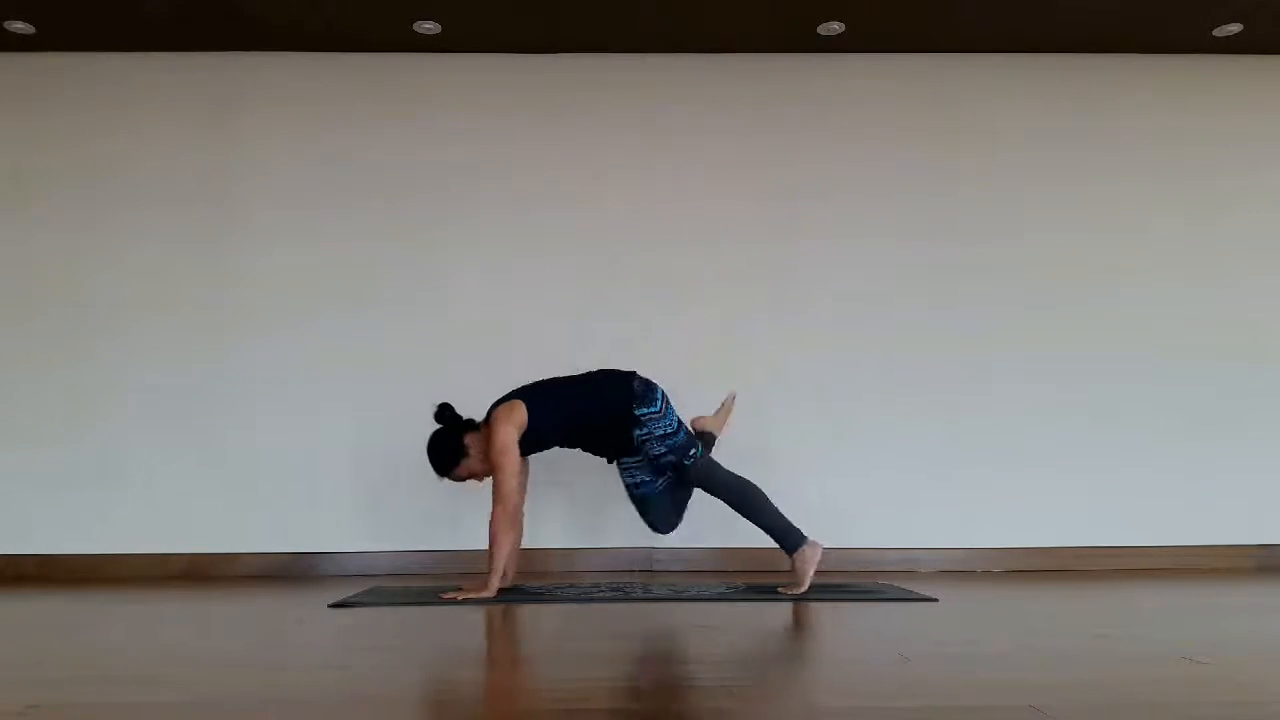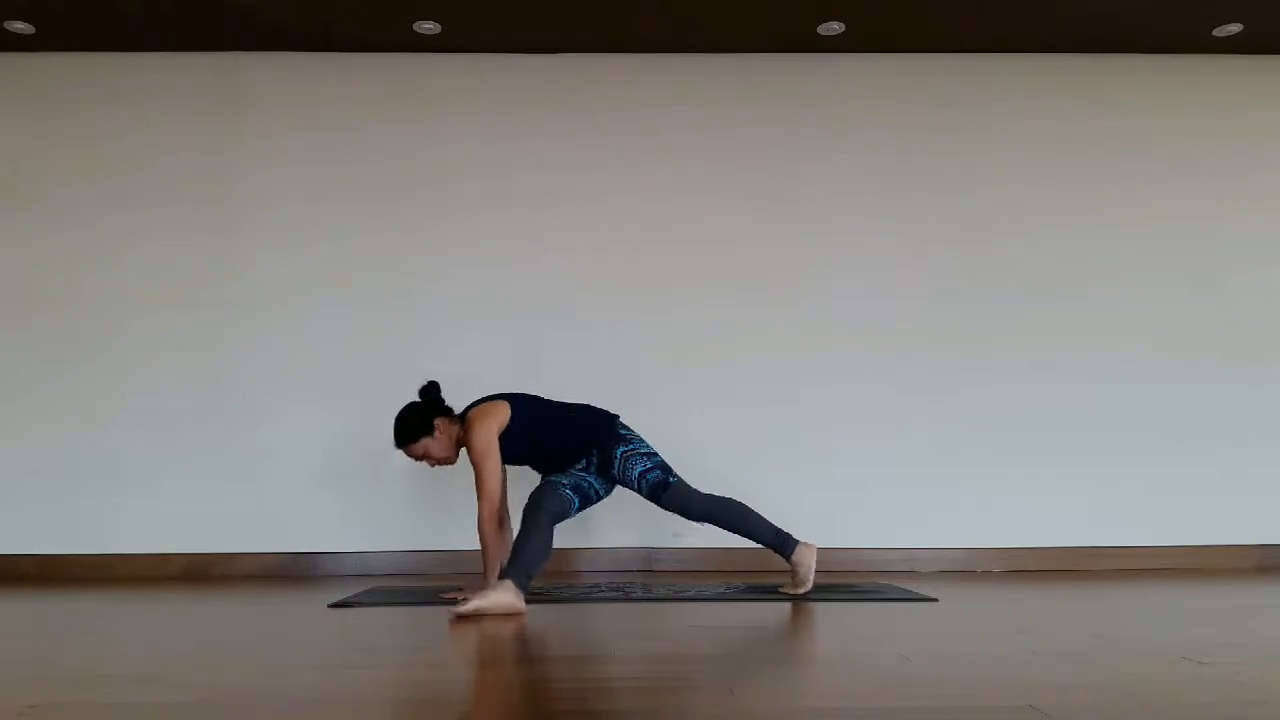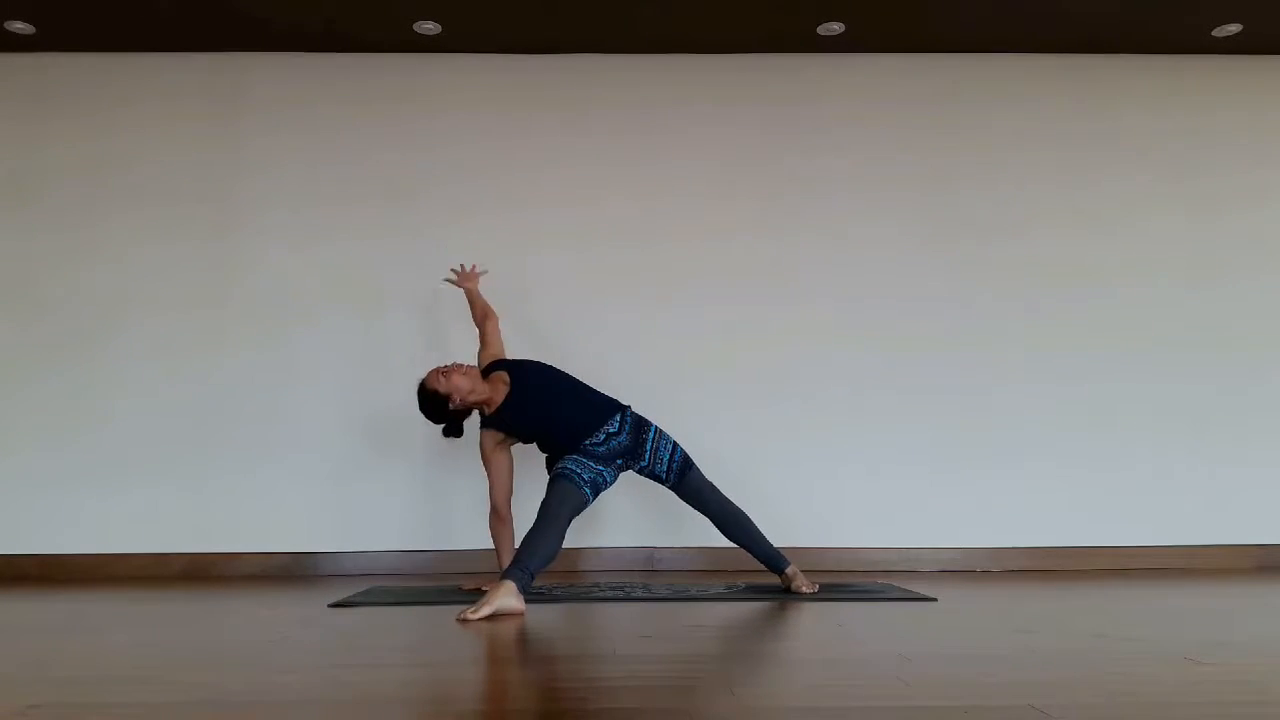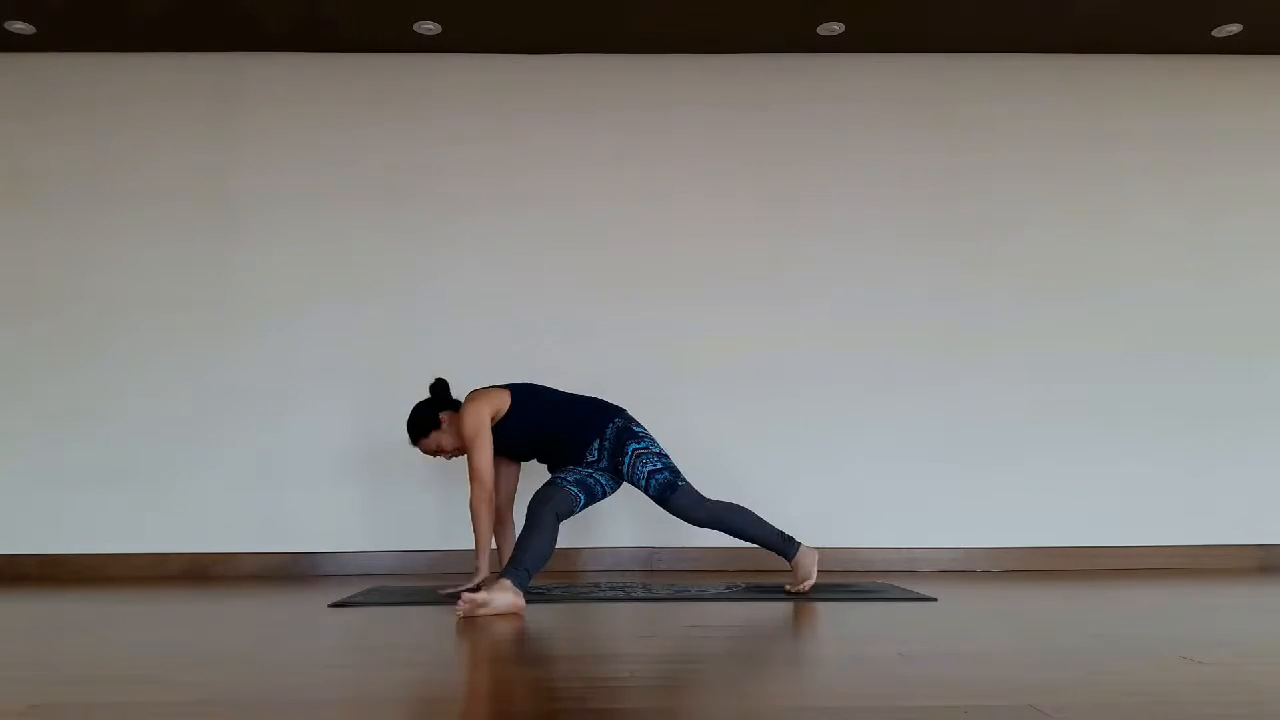
dt=0.5s
person 1, frame 1
left shoulder: (501, 428)
right shoulder: (506, 436)
left elbow: (505, 511)
right elbow: (513, 508)
left wrist: (491, 582)
right wrist: (504, 573)
left hip: (634, 405)
right hip: (617, 424)
left knee: (716, 477)
right knee: (663, 520)
left ankle: (800, 546)
right ankle: (702, 433)
person 1, frame 2
left shoulder: (479, 421)
right shoulder: (480, 441)
left elbow: (490, 505)
right elbow: (498, 515)
left wrist: (492, 576)
right wrist: (501, 574)
left hip: (606, 441)
right hip: (575, 469)
left knee: (690, 502)
right knee: (537, 512)
left ankle: (794, 550)
person 1, frame 3
left shoulder: (492, 369)
right shoulder: (493, 434)
left elbow: (487, 318)
right elbow: (500, 510)
right wrist: (506, 576)
left hip: (624, 427)
right hip: (583, 458)
left knee: (706, 497)
right knee: (554, 511)
left ankle: (785, 569)
right ankle: (508, 591)
person 1, frame 4
left shoulder: (476, 408)
right shoulder: (500, 445)
left elbow: (483, 489)
right elbow: (502, 509)
left wrist: (483, 571)
right wrist: (502, 574)
left hip: (615, 434)
right hip: (584, 463)
left knee: (691, 505)
right knee: (542, 510)
left ankle: (796, 553)
